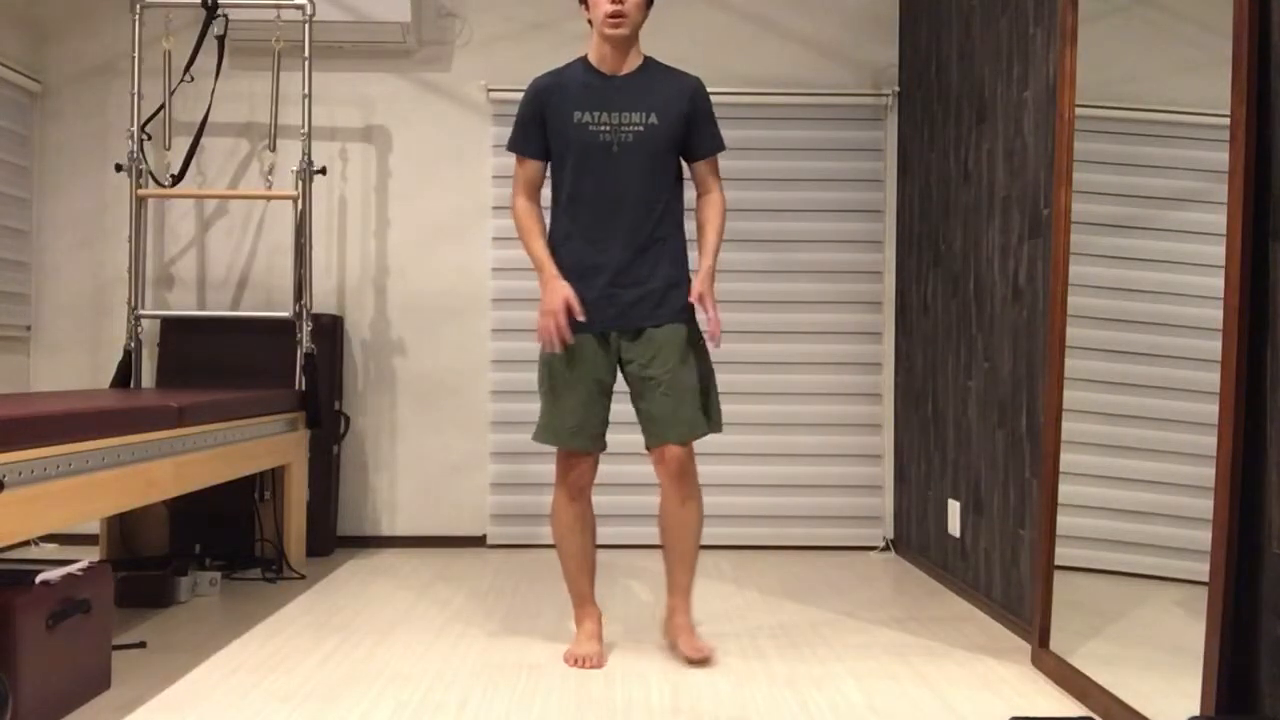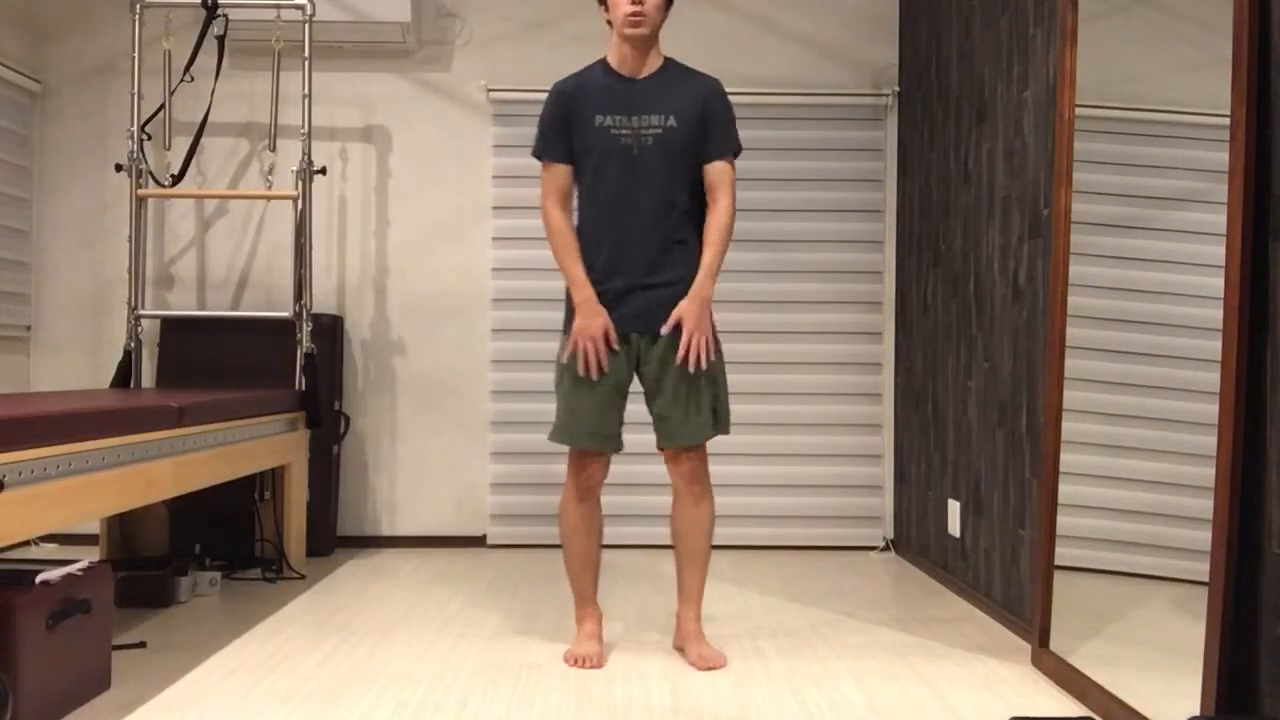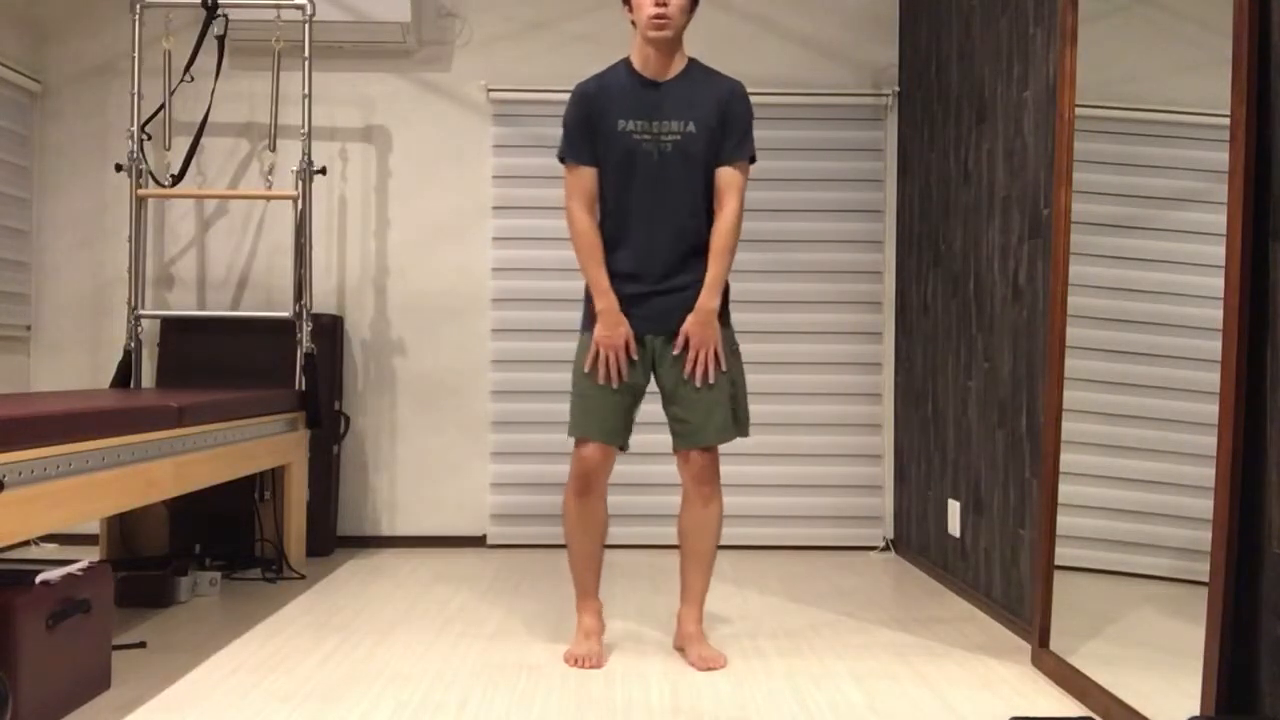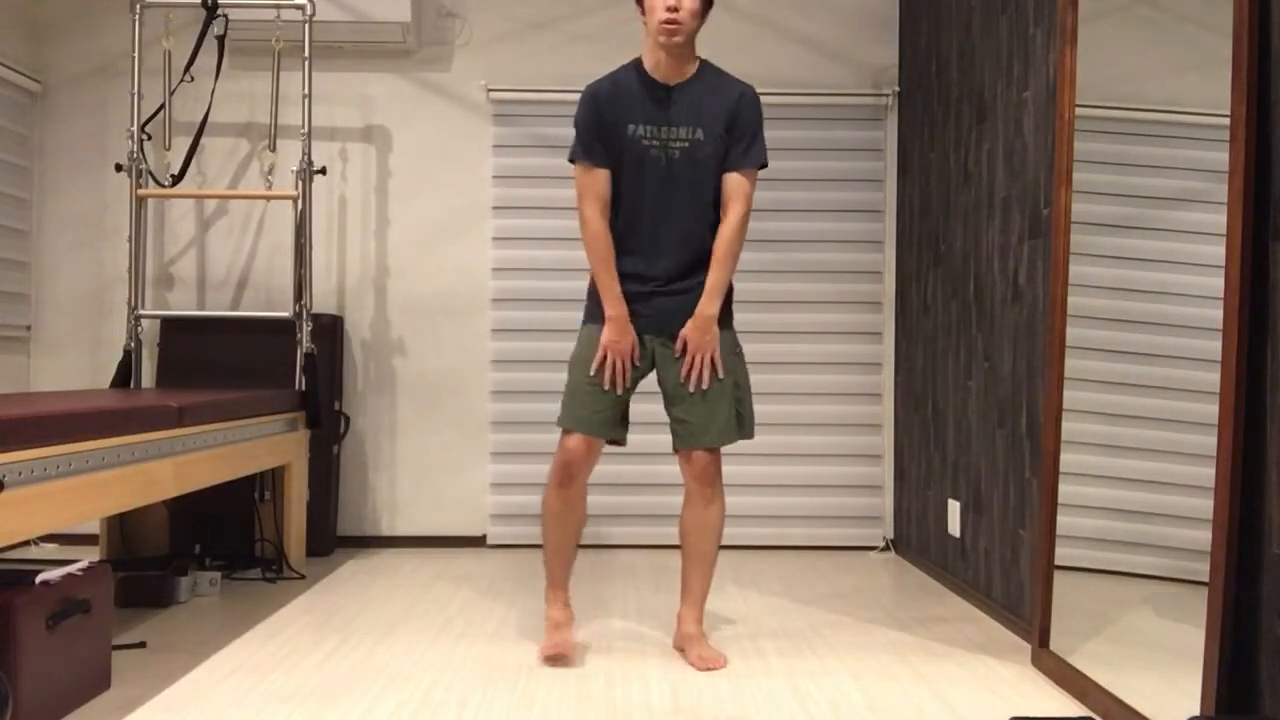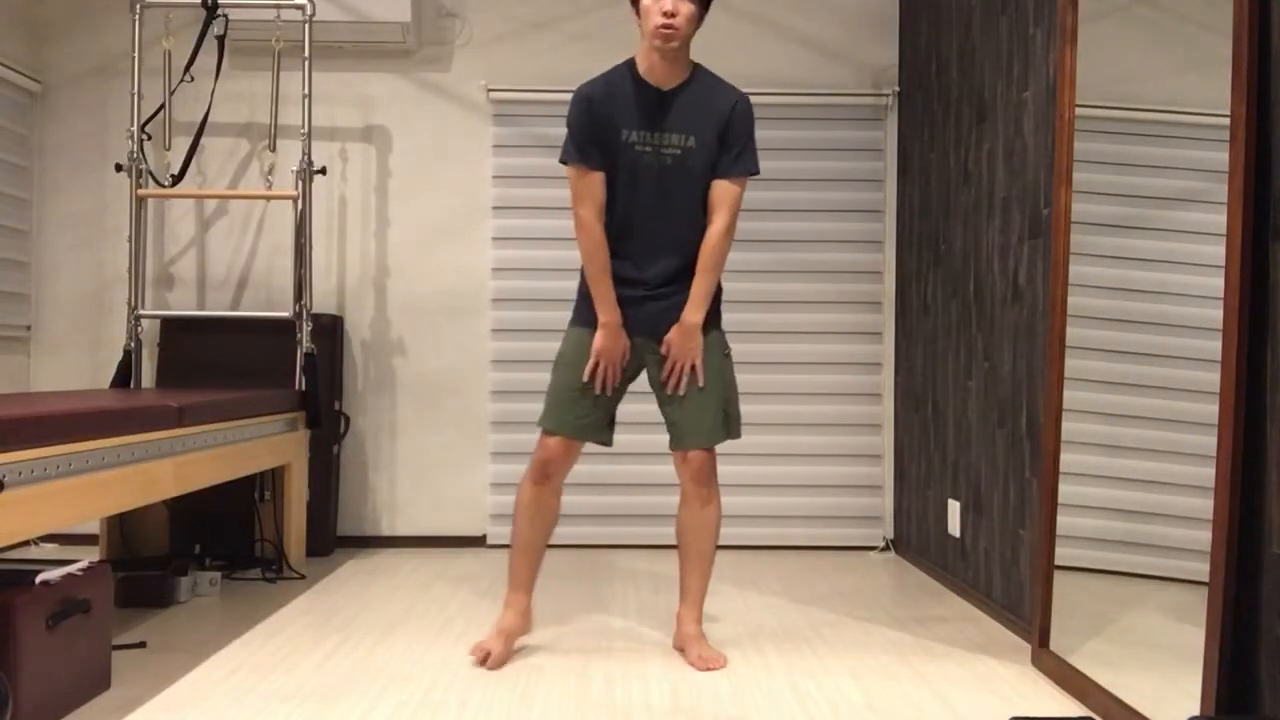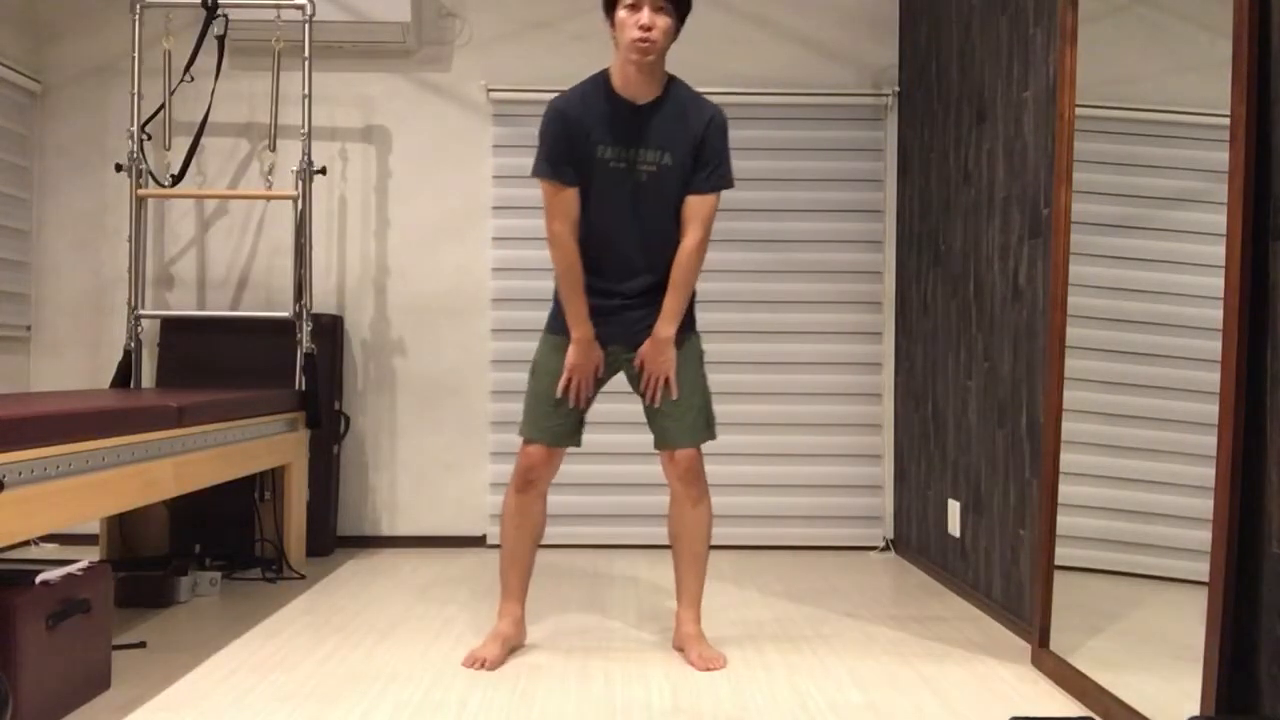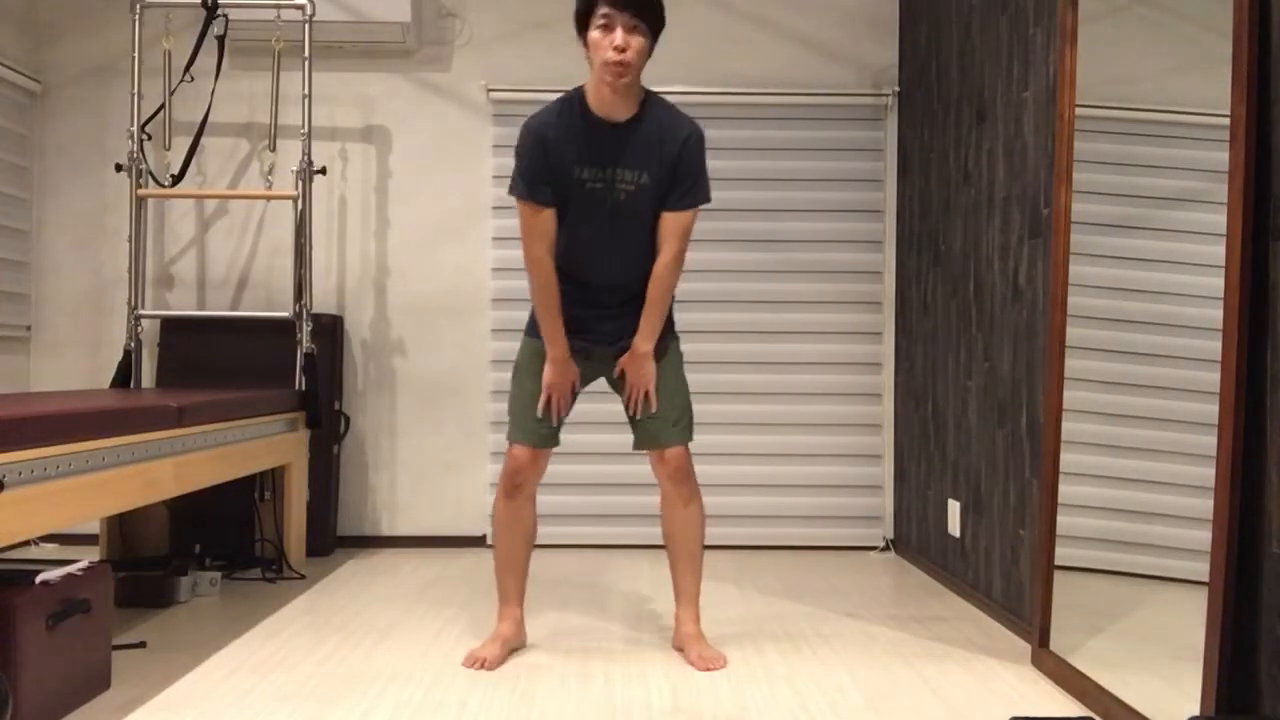
dt=0.2s
person 1, frame 1
left shoulder: (682, 93)
right shoulder: (549, 93)
left elbow: (710, 189)
right elbow: (524, 195)
left wrist: (705, 270)
right wrist: (550, 276)
left hip: (662, 310)
right hip: (579, 310)
left knee: (677, 462)
right knee: (574, 471)
left ankle: (680, 613)
right ankle: (586, 618)
person 1, frame 2
left shoulder: (701, 95)
right shoulder: (571, 96)
left elbow: (721, 198)
right elbow: (555, 204)
left wrist: (700, 293)
right wrist: (583, 299)
left hip: (676, 310)
right hip: (600, 312)
left knee: (689, 465)
right knee: (584, 469)
left ankle: (689, 621)
right ankle: (588, 619)
person 1, frame 3
left shoulder: (724, 97)
right shoulder: (594, 97)
left elbow: (729, 207)
right elbow: (581, 210)
left wrist: (708, 306)
right wrist: (606, 309)
left hip: (694, 312)
right hip: (615, 311)
left knee: (700, 466)
right knee: (588, 464)
left ankle: (690, 622)
right ankle: (588, 616)
person 1, frame 4
left shoulder: (735, 101)
right shoulder: (605, 98)
left elbow: (734, 213)
right elbow: (593, 211)
left wrist: (707, 314)
right wrist: (616, 314)
left hip: (698, 313)
right hip: (616, 309)
left knee: (702, 466)
right knee: (572, 455)
left ankle: (690, 623)
right ankle: (557, 606)
person 1, frame 5
left shoulder: (727, 107)
right shoulder: (597, 100)
left elbow: (721, 222)
right elbow: (588, 217)
left wrist: (692, 322)
right wrist: (610, 321)
left hip: (687, 315)
right hip: (603, 312)
left knee: (698, 467)
right knee: (550, 456)
left ankle: (689, 623)
right ankle: (516, 609)
person 1, frame 6
left shoulder: (702, 121)
right shoulder: (569, 113)
left elbow: (695, 235)
right elbow: (562, 232)
left wrist: (664, 334)
right wrist: (581, 334)
left hip: (664, 322)
right hip: (578, 319)
left knee: (686, 466)
right knee: (533, 464)
left ankle: (688, 623)
right ankle: (510, 618)
person 1, frame 7
left shoulder: (679, 136)
right shoulder: (545, 131)
left elbow: (670, 252)
right elbow: (539, 251)
left wrist: (643, 348)
right wrist: (557, 353)
left hip: (643, 326)
right hip: (558, 325)
left knee: (675, 466)
right knee: (520, 466)
left ankle: (688, 624)
right ankle: (510, 621)
